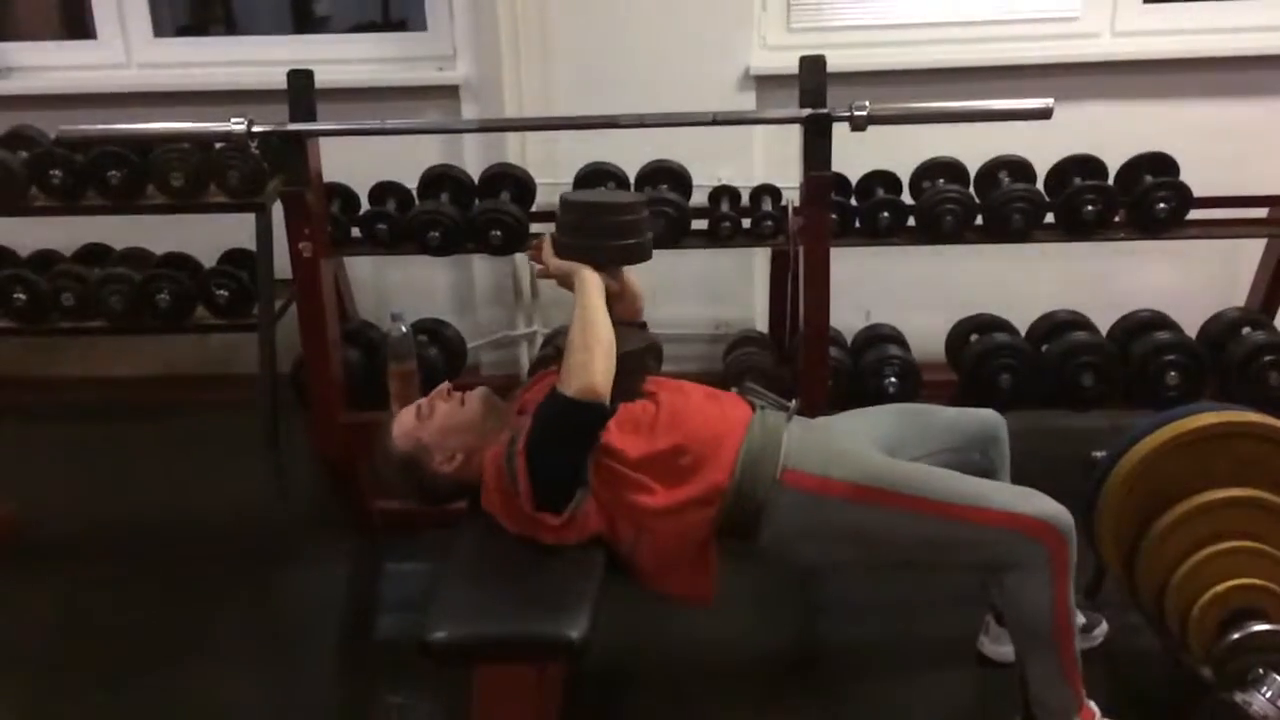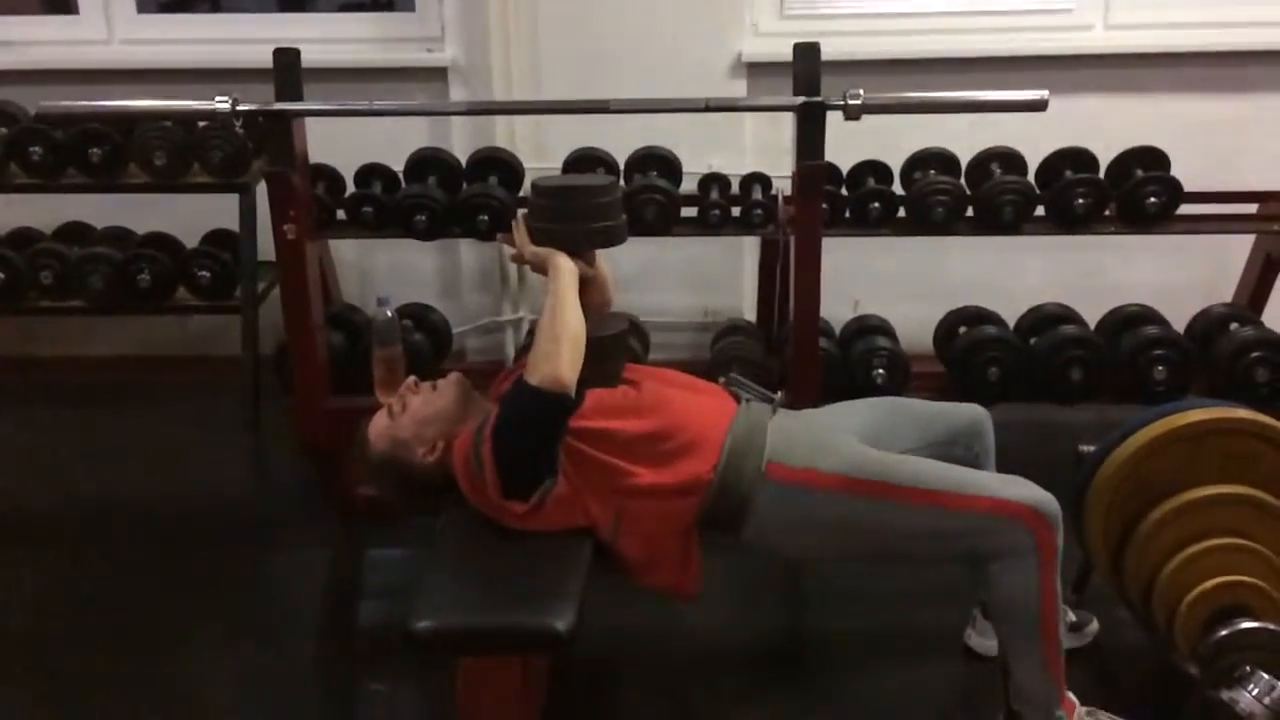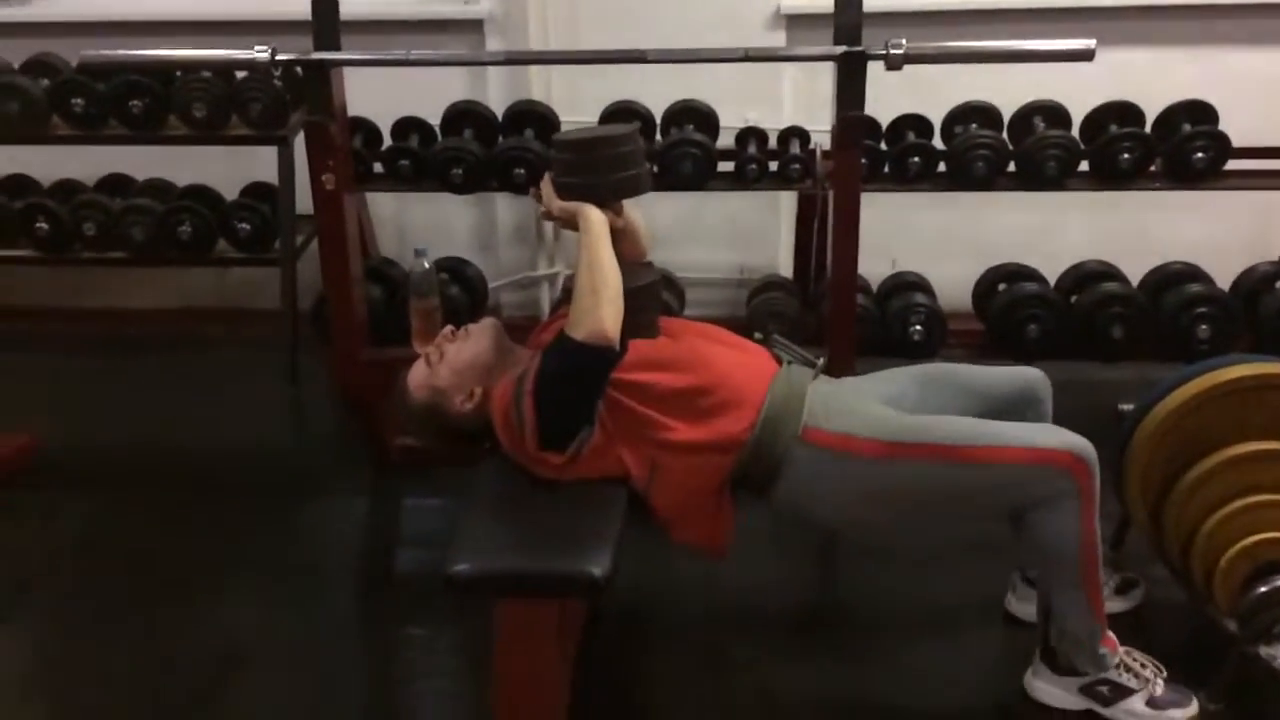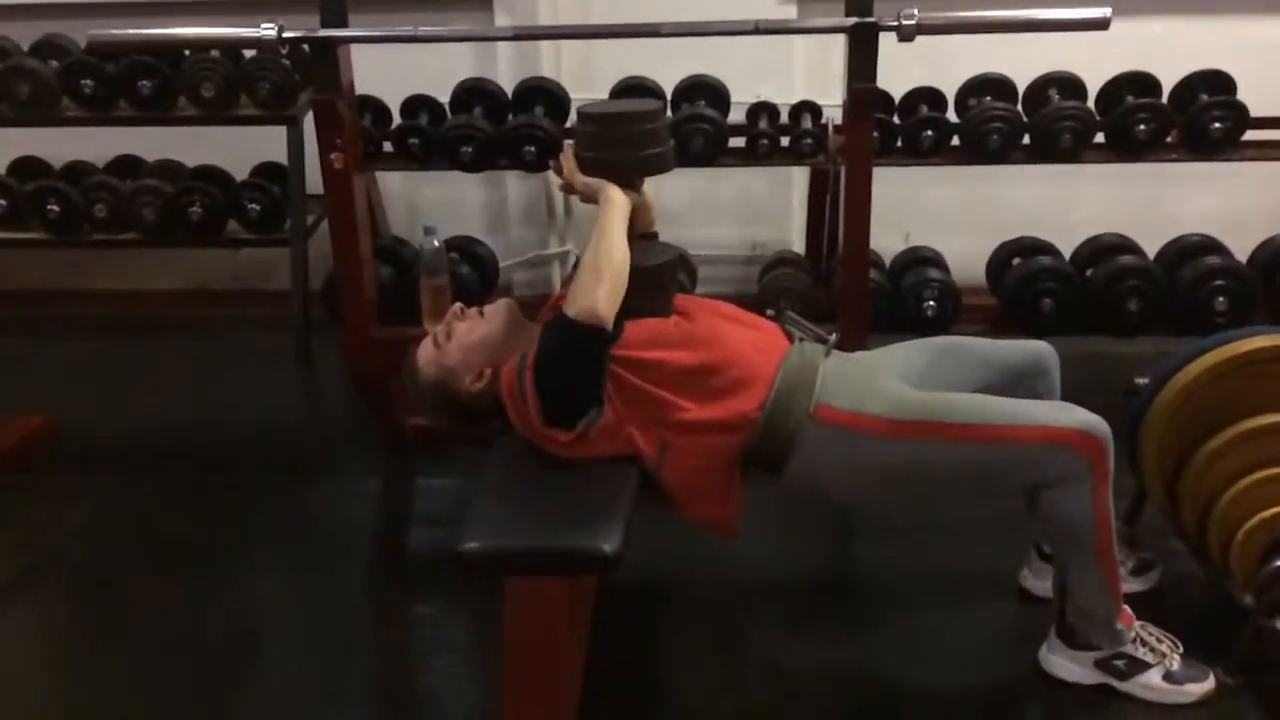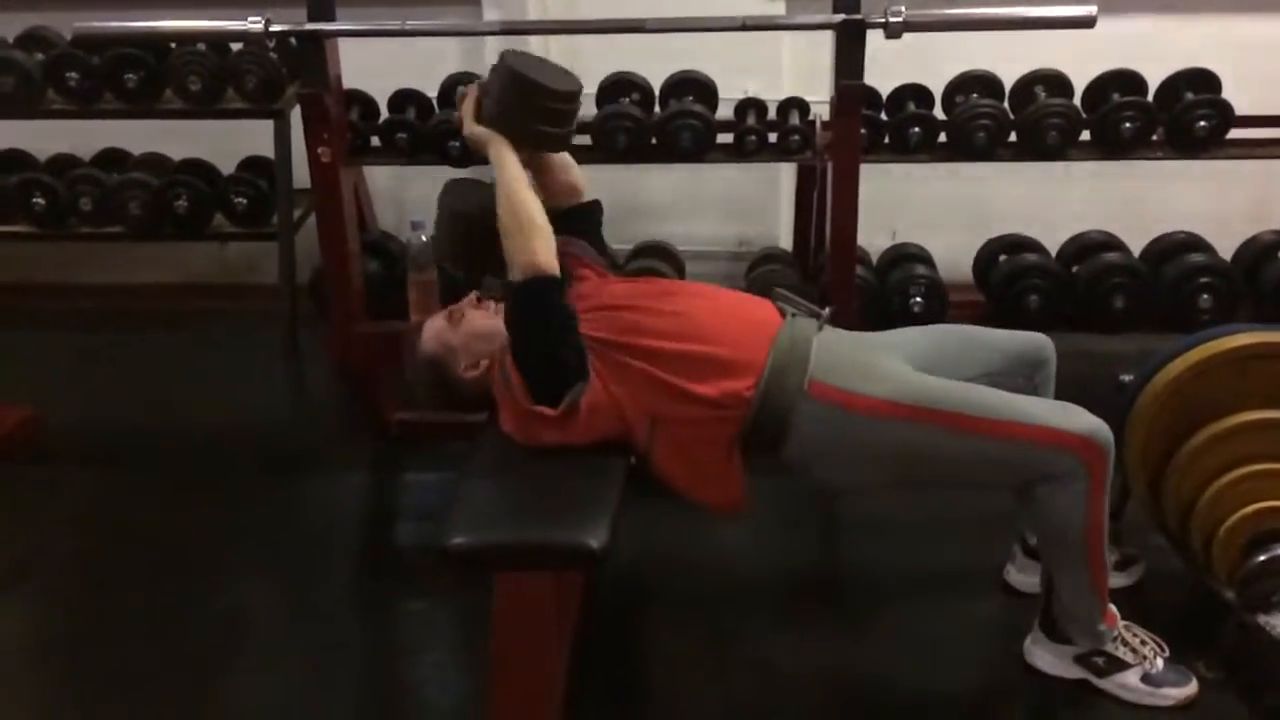
dt=1s
person 1, frame 1
left shoulder: (526, 414)
right shoulder: (517, 471)
left elbow: (623, 345)
right elbow: (588, 399)
left wrist: (607, 276)
right wrist: (585, 282)
left hip: (775, 437)
right hip: (779, 486)
left knee: (985, 433)
right knee: (1045, 529)
left ankle: (1017, 613)
person 1, frame 2
left shoulder: (500, 403)
right shoulder: (494, 455)
left elbow: (593, 330)
right elbow: (554, 379)
left wrist: (578, 263)
right wrist: (557, 264)
left hip: (765, 429)
right hip: (764, 479)
left knee: (968, 427)
right knee: (1030, 515)
left ankle: (1008, 611)
person 1, frame 3
left shoulder: (540, 352)
right shoulder: (530, 409)
left elbow: (631, 280)
right elbow: (598, 339)
left wrist: (608, 212)
right wrist: (586, 222)
left hip: (807, 396)
right hip: (803, 448)
left knee: (1025, 390)
right knee: (1068, 462)
left ankle: (1053, 579)
person 1, frame 4
left shoulder: (547, 330)
right shoulder: (542, 386)
left elbow: (642, 249)
right elbow: (590, 319)
left wrist: (620, 187)
right wrist: (609, 200)
left hip: (816, 369)
right hip: (813, 424)
left knee: (1033, 363)
right knee: (1081, 441)
left ankle: (1066, 553)
right ankle: (1094, 638)
person 1, frame 5
left shoulder: (564, 305)
right shoulder: (539, 387)
left elbow: (572, 203)
right elbow: (531, 275)
left wrist: (519, 141)
right wrist: (497, 149)
left hip: (812, 346)
right hip: (811, 401)
left knee: (1032, 356)
right knee: (1084, 442)
left ankle: (1050, 545)
right ankle: (1077, 633)
